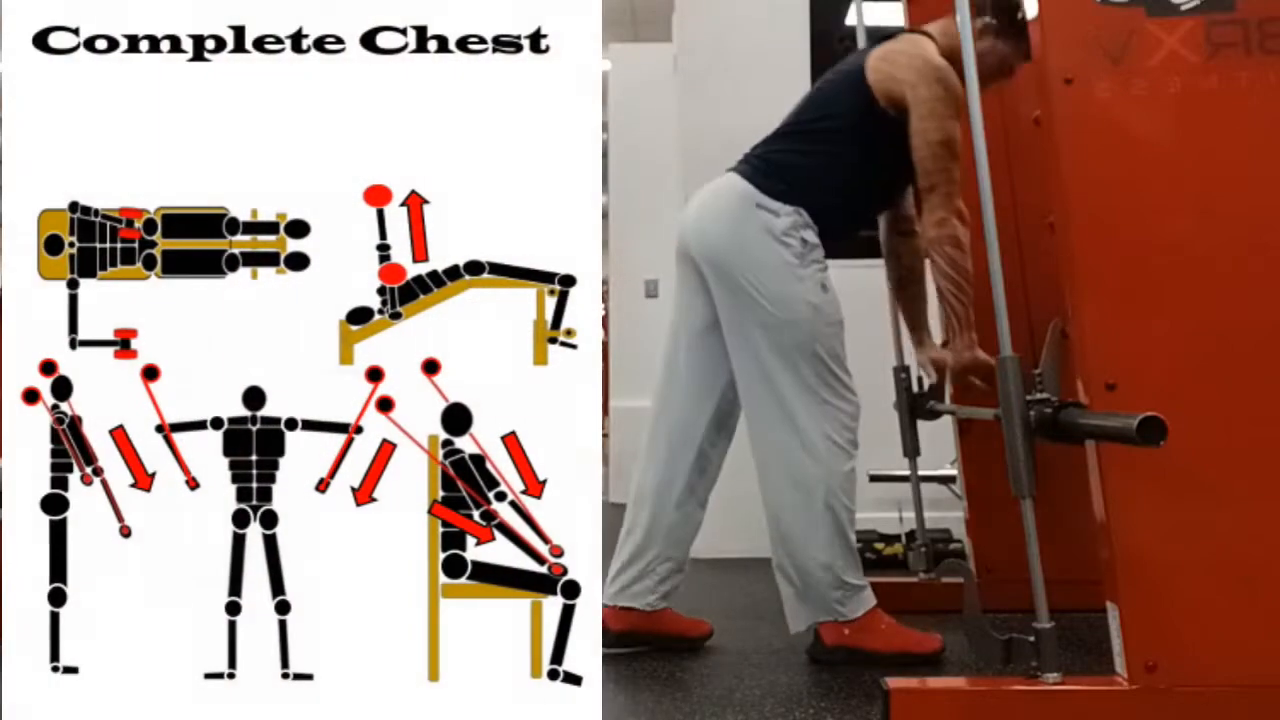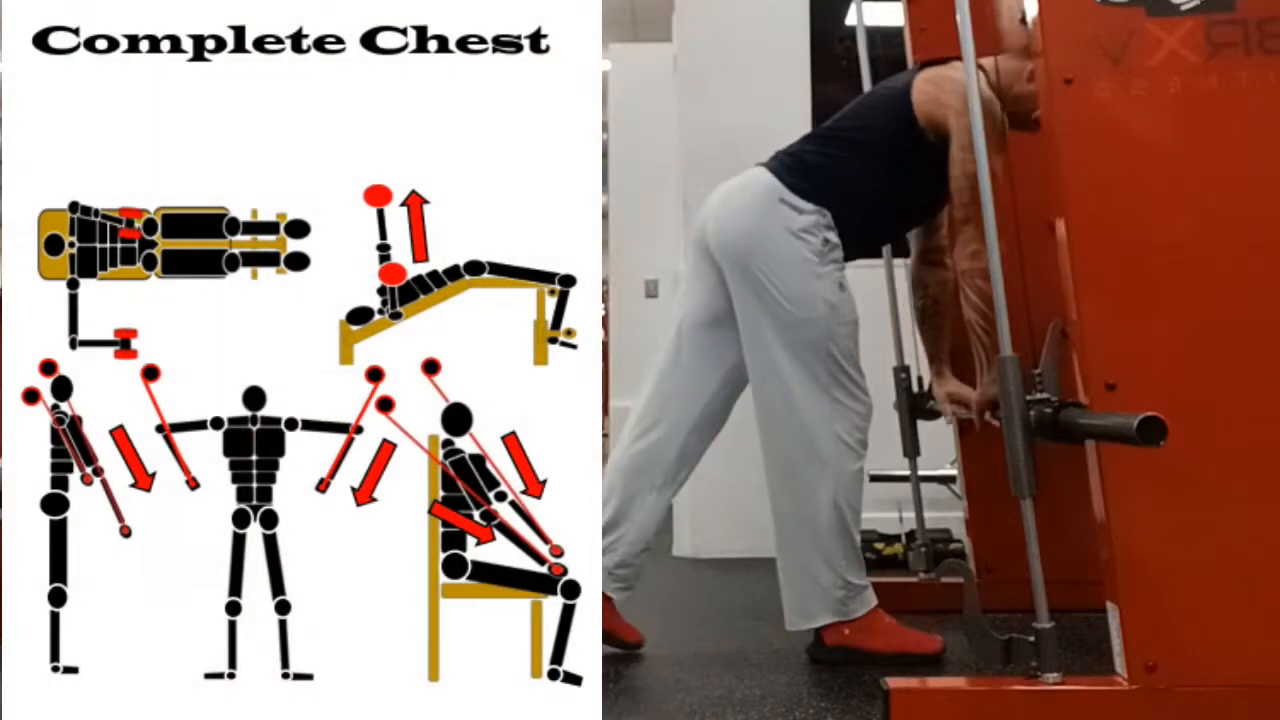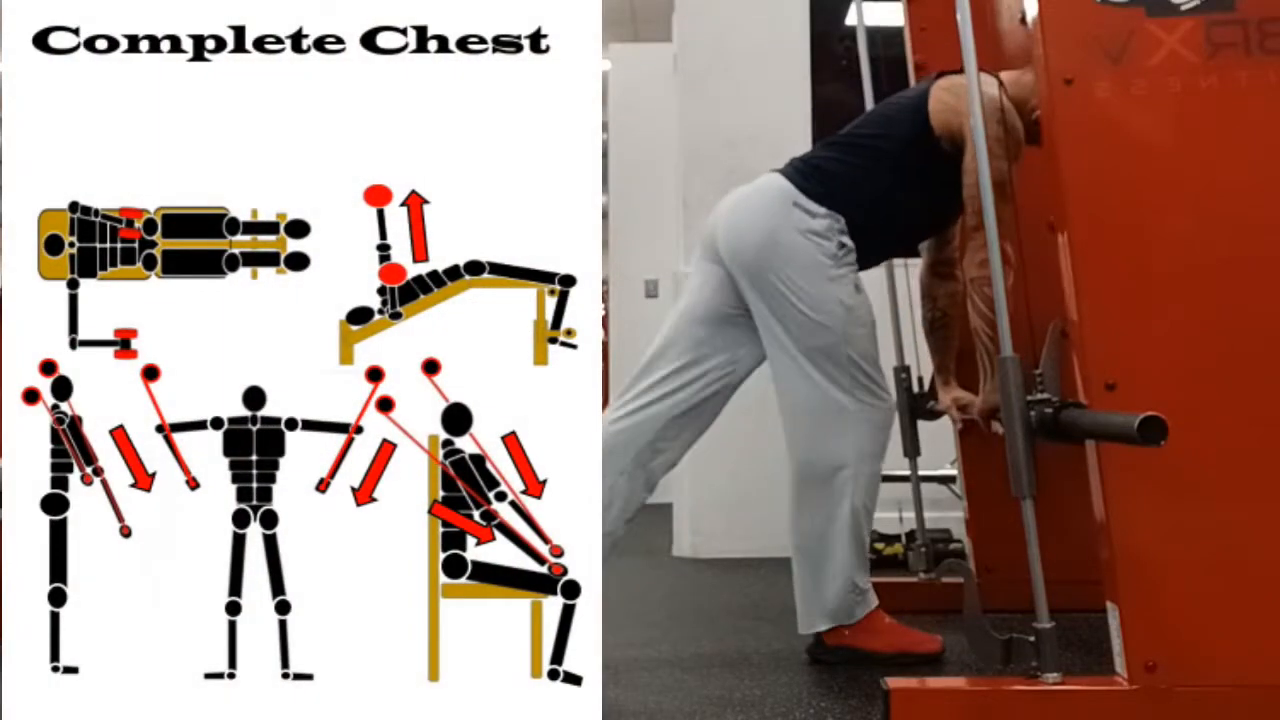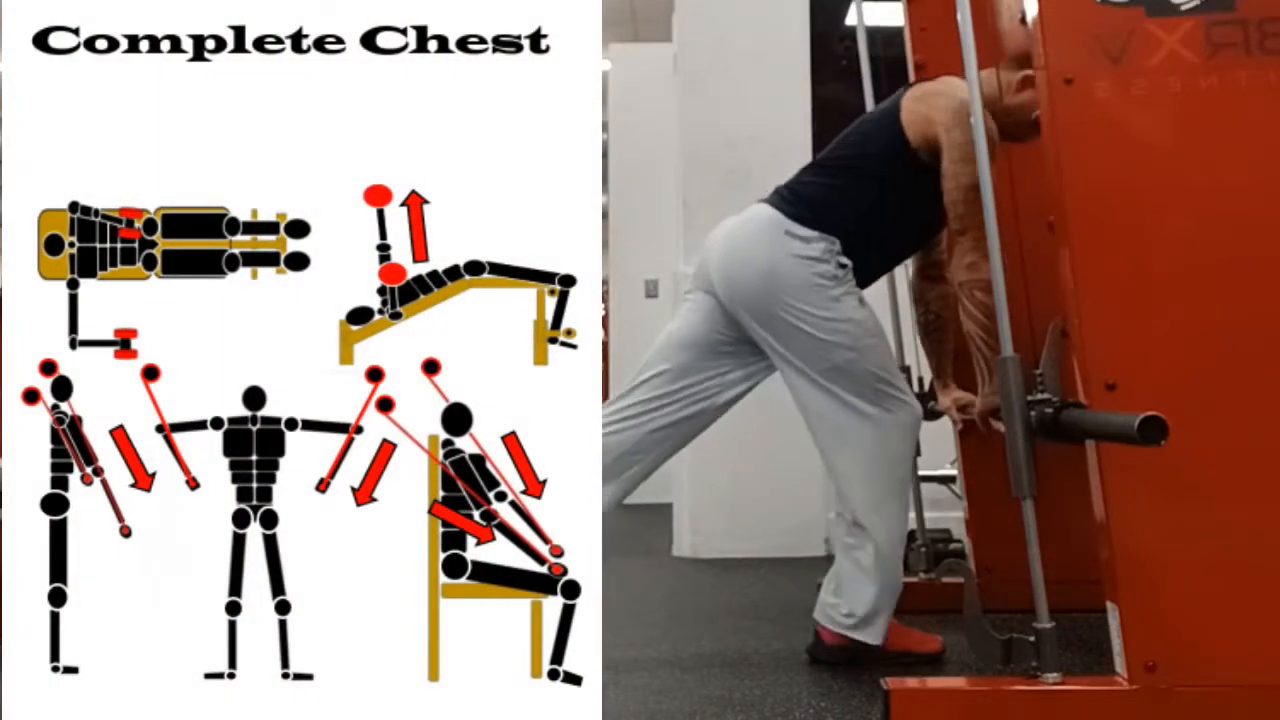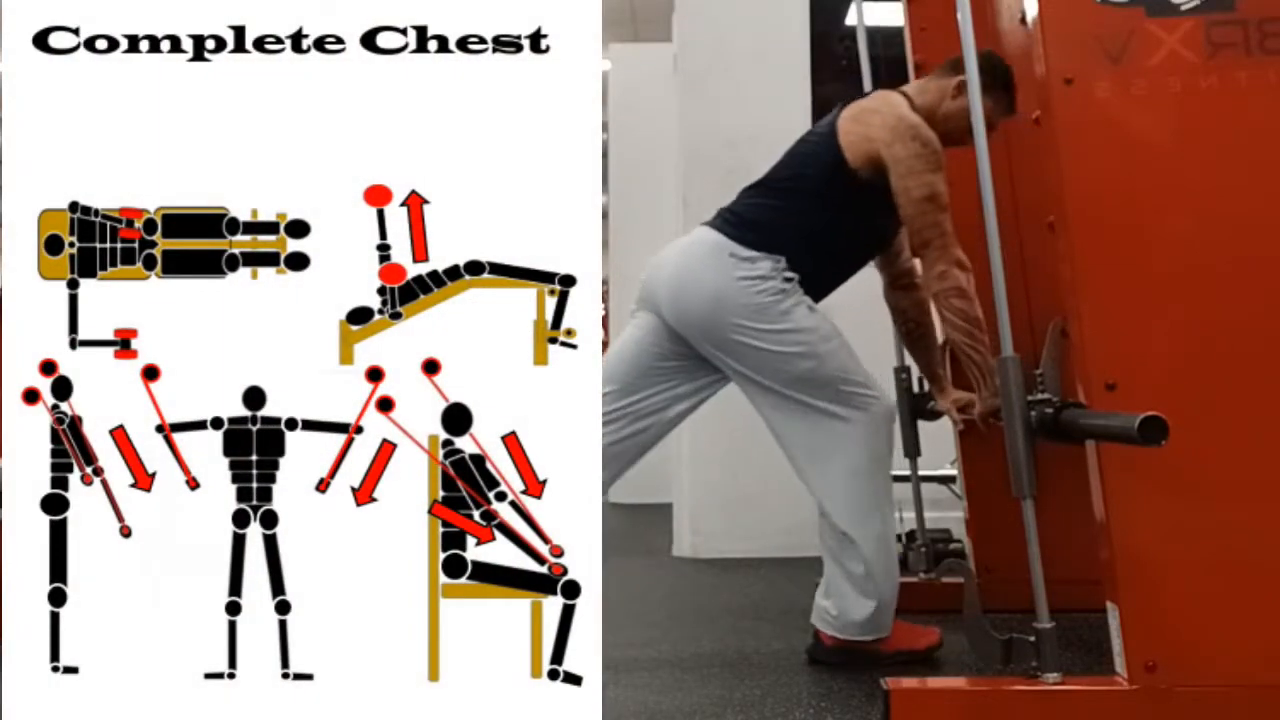
dt=0.3s
person 1, frame 1
left shoulder: (899, 67)
right shoulder: (927, 70)
left elbow: (903, 226)
right elbow: (943, 217)
left wrist: (922, 342)
right wrist: (965, 342)
left hip: (718, 216)
right hip: (762, 229)
left knee: (690, 422)
right knee: (816, 422)
left ankle: (633, 597)
right ankle: (842, 616)
person 1, frame 2
left shoulder: (938, 98)
right shoulder: (973, 101)
left elbow: (933, 257)
right elbow: (972, 252)
left wrist: (940, 373)
right wrist: (991, 377)
left hip: (738, 212)
right hip: (782, 224)
left knee: (678, 411)
right knee: (827, 421)
left ankle: (595, 579)
right ankle: (843, 618)
person 1, frame 3
left shoulder: (957, 108)
right shoulder: (991, 110)
left elbow: (945, 267)
right elbow: (984, 260)
left wrist: (945, 380)
right wrist: (997, 383)
left hip: (751, 216)
right hip: (795, 230)
left knee: (655, 410)
right knee: (850, 420)
right ankle: (841, 619)
person 1, frame 4
left shoulder: (934, 117)
right shoulder: (963, 112)
left elbow: (933, 271)
right elbow: (973, 262)
left wrist: (944, 382)
right wrist: (996, 385)
left hip: (744, 247)
right hip: (791, 256)
left knee: (634, 424)
right knee: (884, 421)
right ankle: (855, 624)
person 1, frame 5
left shoulder: (878, 130)
right shoulder: (904, 129)
left elbow: (904, 279)
right elbow: (945, 269)
left wrist: (941, 386)
right wrist: (991, 387)
left hip: (688, 271)
right hip: (737, 278)
left knee: (597, 436)
right knee: (858, 419)
right ankle: (857, 624)
